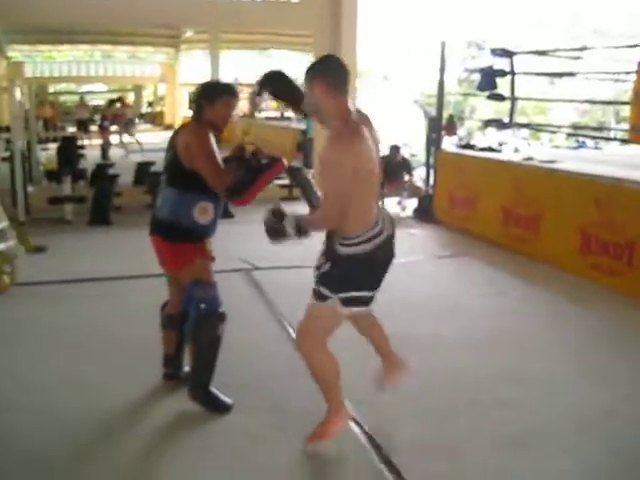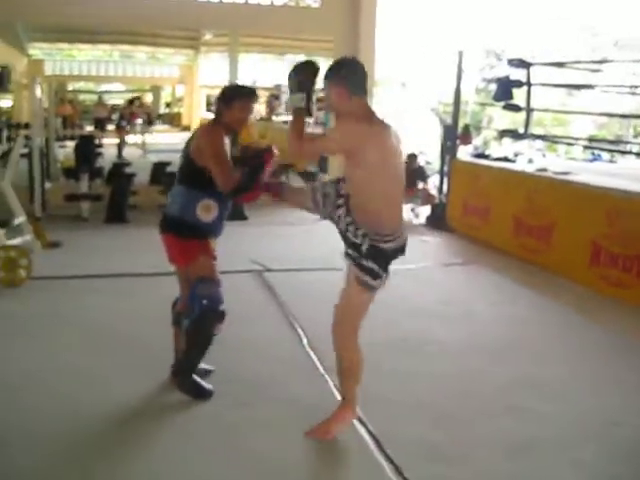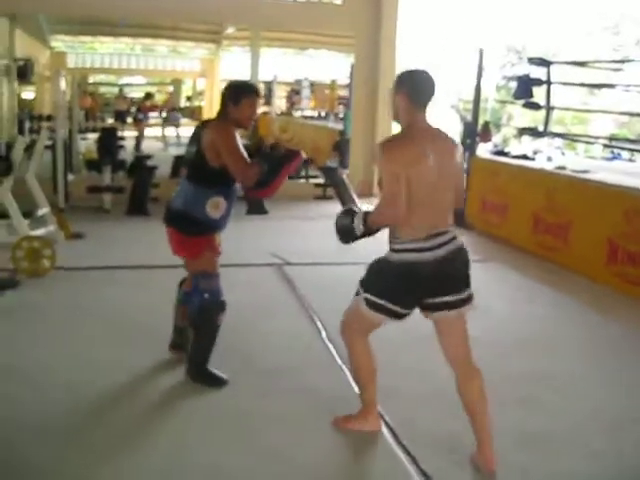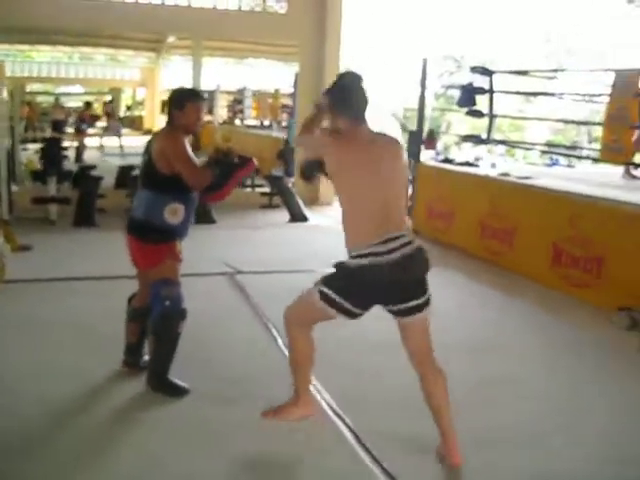
dt=0.4s
person 1, frame 1
left shoulder: (343, 142)
right shoulder: (359, 121)
left elbow: (329, 217)
left wrist: (290, 224)
right wrist: (302, 105)
left hip: (358, 254)
right hip: (377, 237)
left knee: (310, 339)
right knee: (354, 315)
left ankle: (336, 413)
right ankle: (390, 361)
person 1, frame 2
left shoulder: (353, 128)
right shoulder: (380, 128)
left elbow: (300, 149)
left wrist: (298, 101)
left hip: (377, 244)
right hip: (358, 212)
left knee: (343, 329)
right knee: (316, 194)
left ankle: (346, 409)
right ankle: (275, 185)
person 1, frame 3
left shoulder: (393, 149)
right shoulder: (449, 146)
left elbow: (392, 214)
left wrist: (358, 222)
left hip: (408, 262)
right hip: (450, 255)
left knee: (353, 329)
right knee: (460, 358)
left ankle: (369, 414)
person 1, frame 4
left shoulder: (335, 148)
right shoulder: (392, 147)
left elbow: (304, 134)
left wrist: (323, 105)
left hip: (367, 267)
right hip: (407, 258)
left knee: (296, 318)
right knee: (422, 358)
left ankle: (301, 401)
right ankle: (450, 445)
person 2, frame 1
left shoulder: (191, 133)
right shoulder: (198, 133)
left elbow: (206, 179)
right elbow: (219, 181)
left hip: (171, 230)
right hip: (181, 236)
left knee: (180, 300)
right knee: (209, 309)
left ankle: (172, 366)
right ankle: (200, 386)
person 2, frame 2
left shoulder: (211, 135)
right shoulder: (213, 135)
left elbow: (217, 178)
right elbow: (228, 183)
left wrist: (249, 166)
right wrist: (258, 162)
left hip: (182, 228)
right hip: (187, 232)
left knee: (190, 297)
right knee: (210, 306)
left ankle: (184, 363)
right ankle: (183, 372)
person 2, frame 3
left shoulder: (208, 127)
right shoulder: (223, 132)
right elbow: (248, 178)
left wrist: (255, 156)
right wrist: (281, 160)
left hip: (183, 219)
right hip: (194, 227)
left knee: (195, 282)
right knee: (210, 298)
left ankle: (180, 338)
right ankle: (197, 367)
person 2, frame 4
left shoulder: (164, 139)
right shoulder: (172, 139)
left elbow: (184, 179)
right elbow: (198, 181)
left wrist: (216, 166)
right wrist: (234, 167)
left hip: (146, 231)
right hip: (155, 236)
left knee: (146, 296)
right knee: (169, 306)
left ankle: (132, 356)
right ankle: (158, 376)
